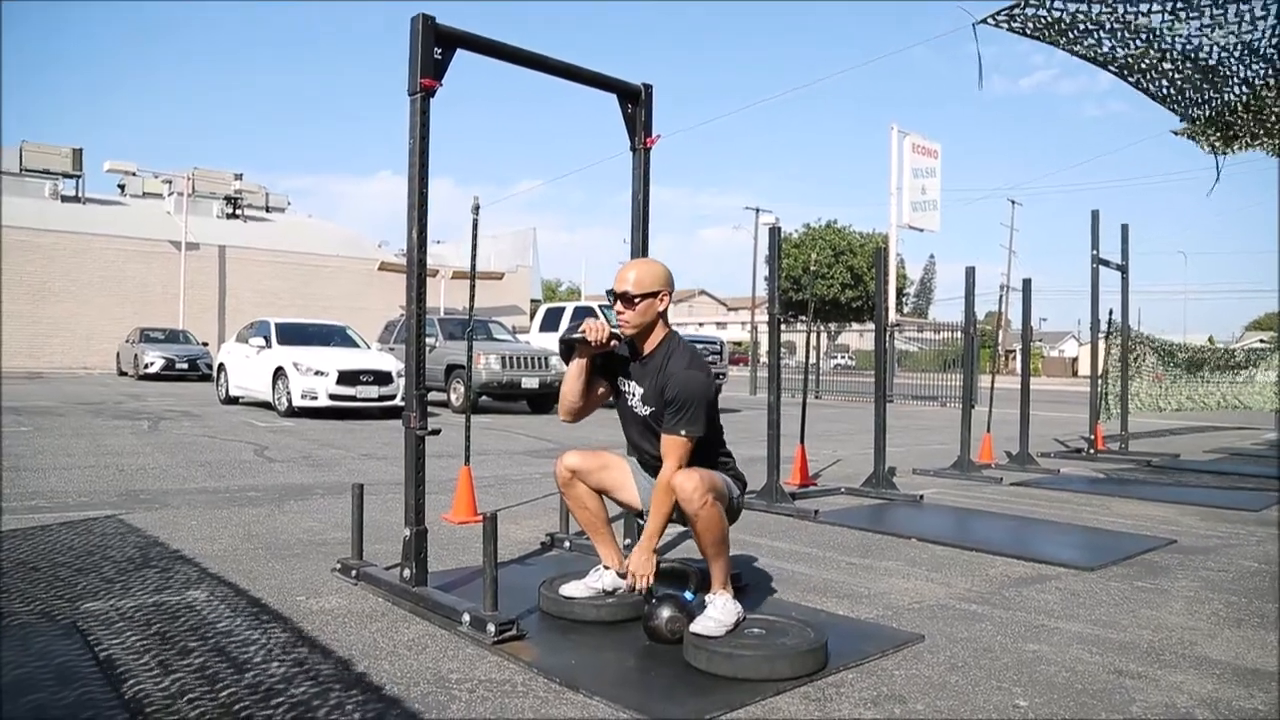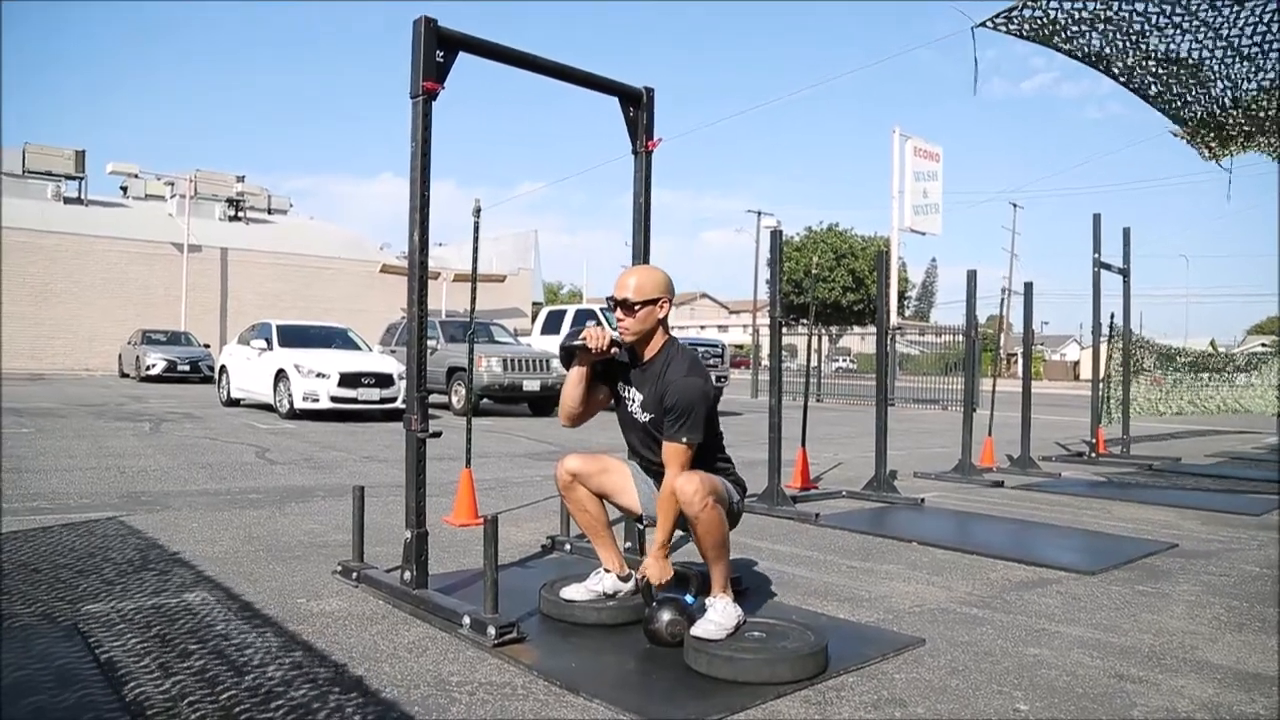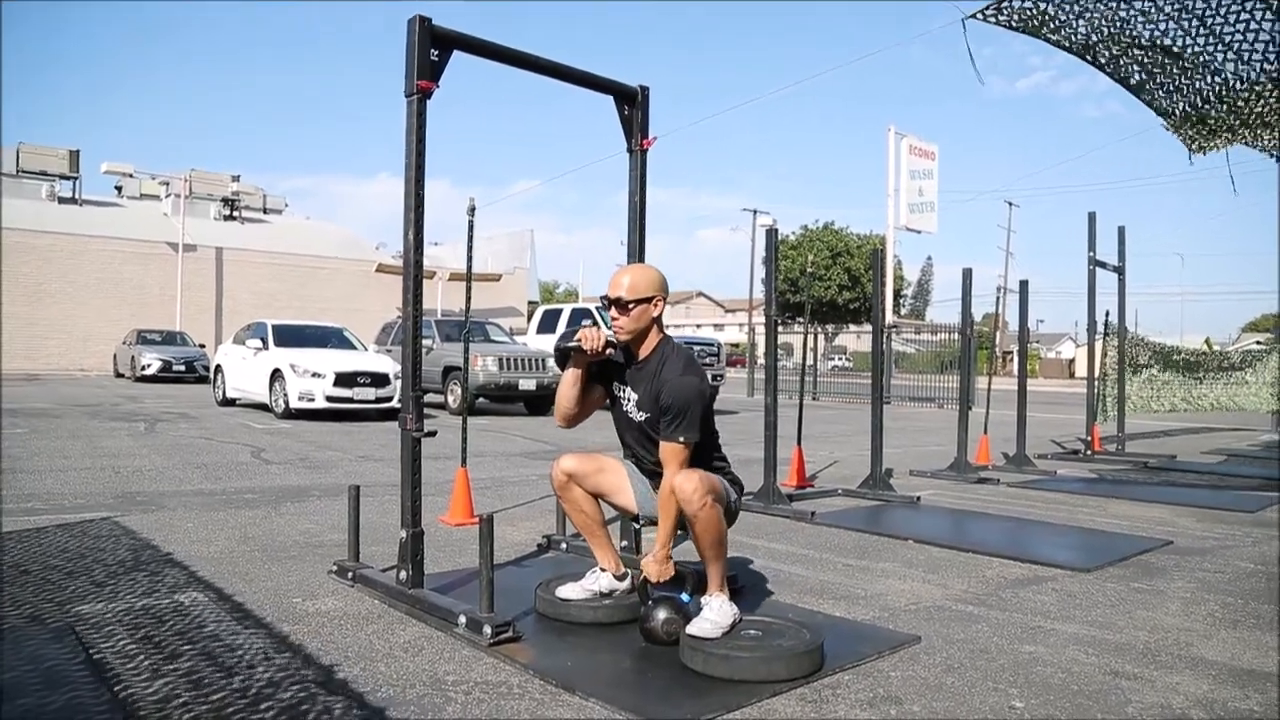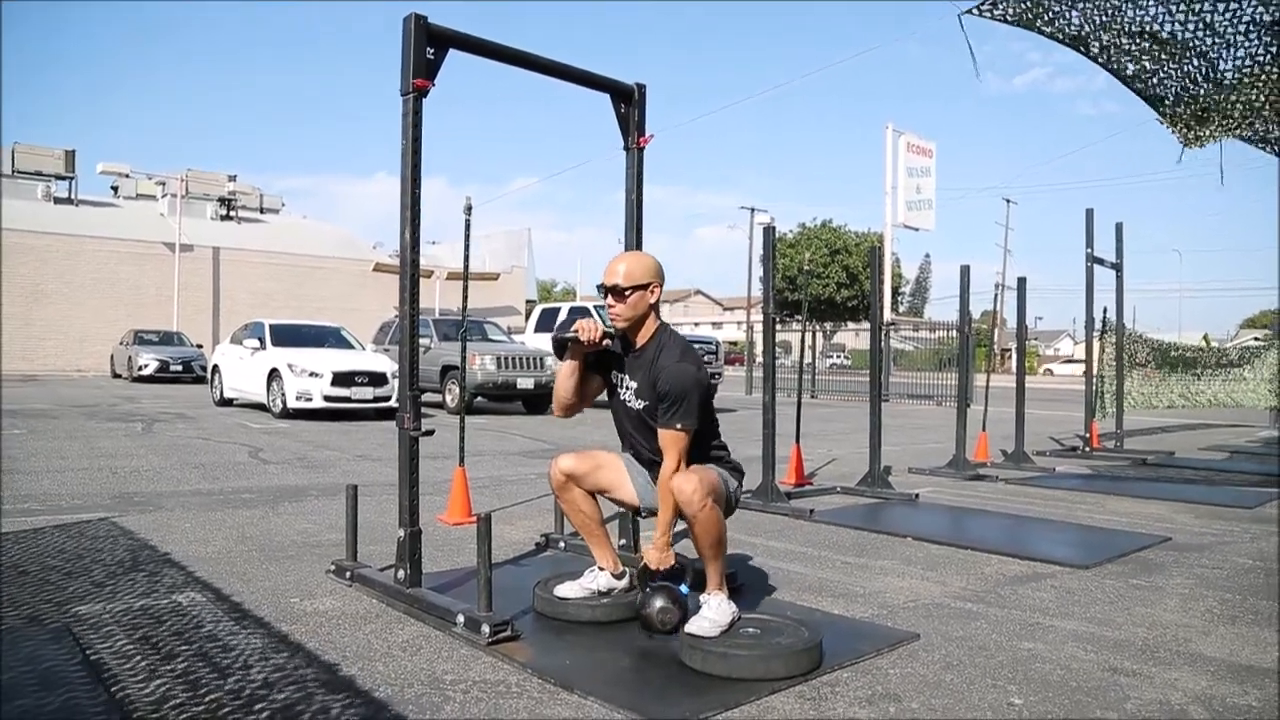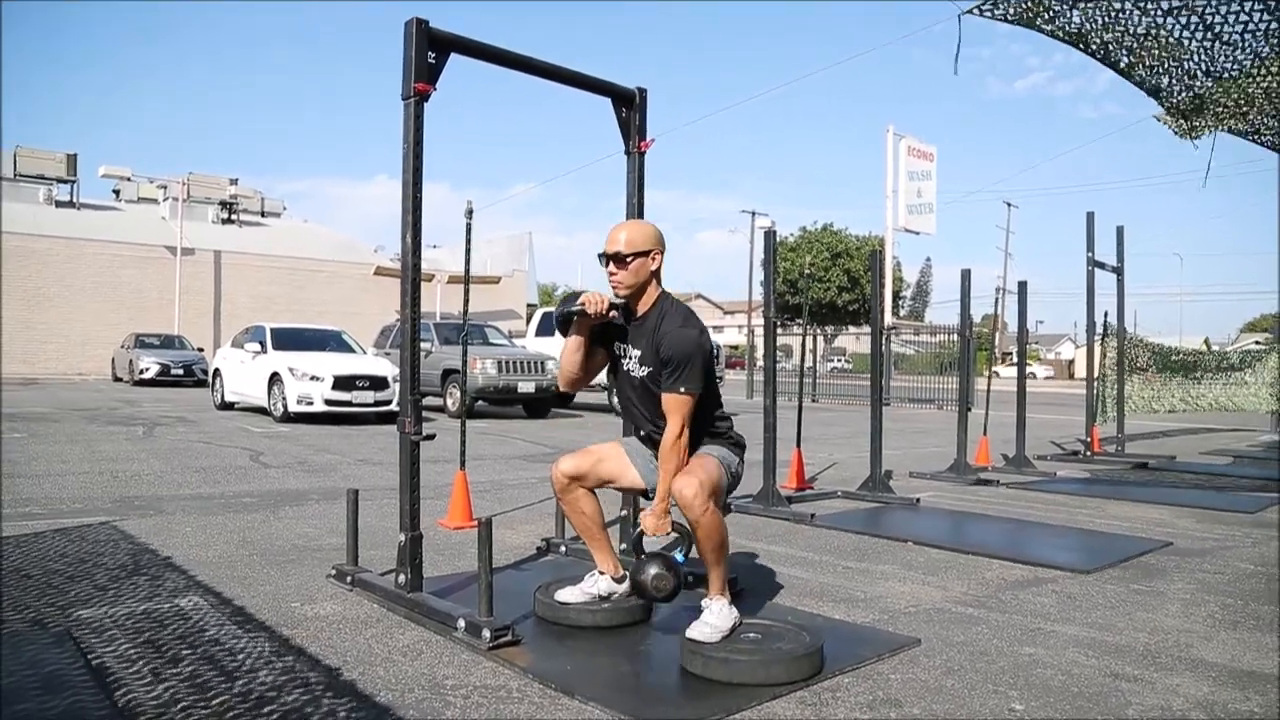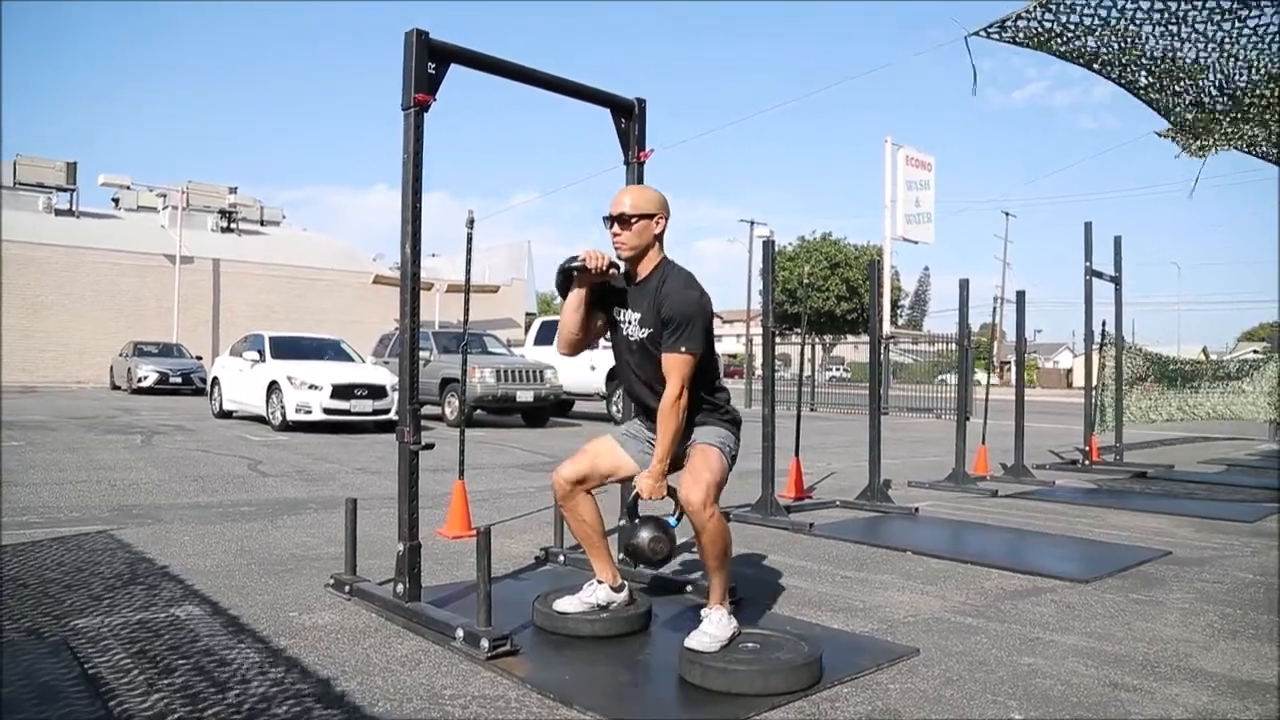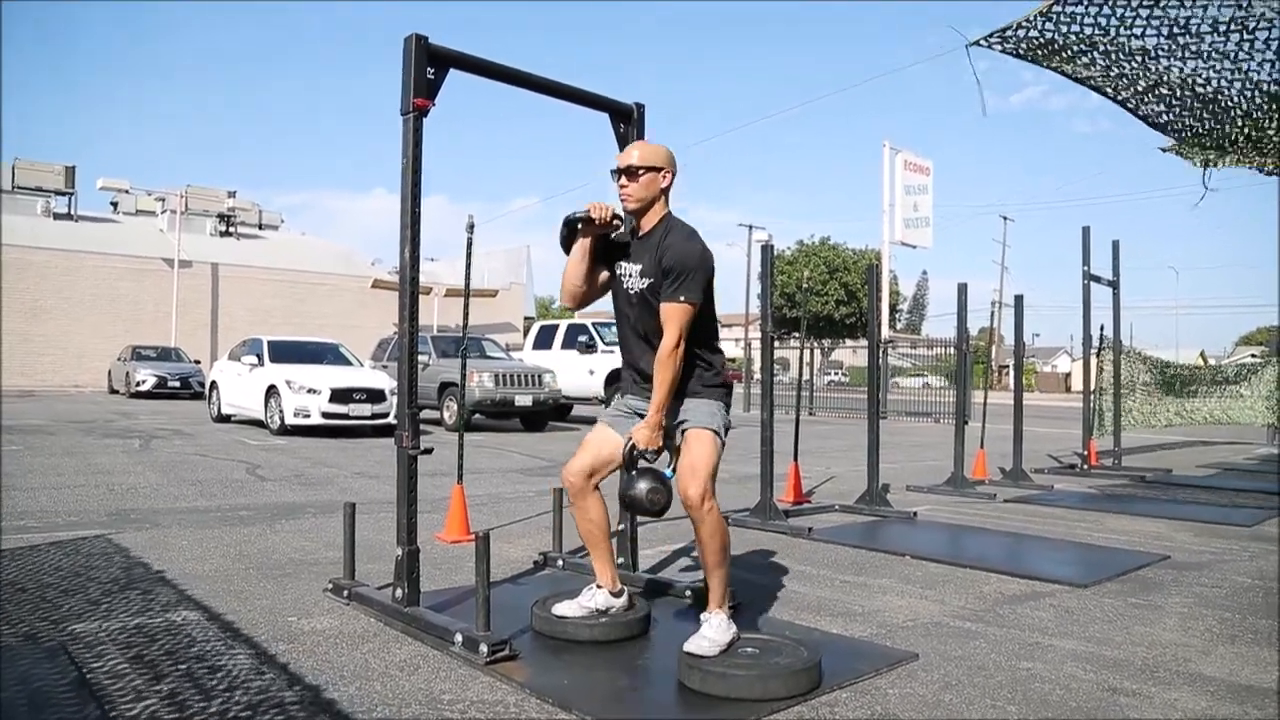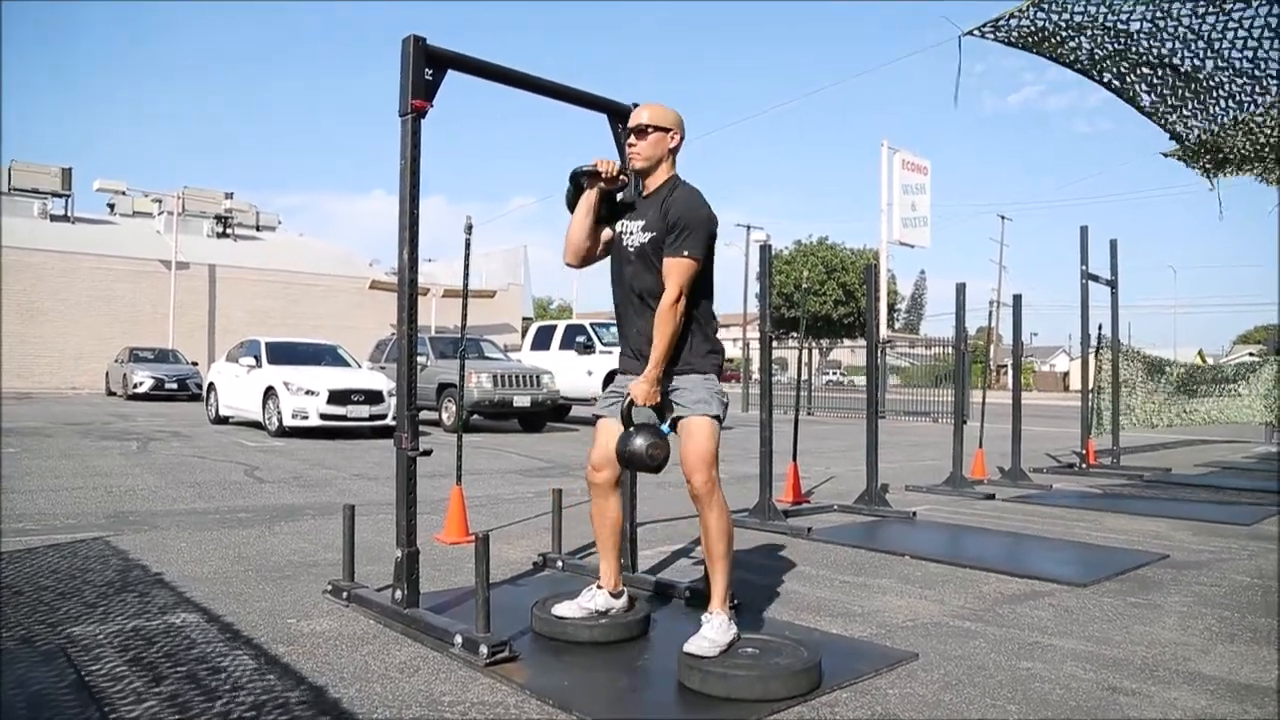
dt=0.2s
person 1, frame 1
left shoulder: (685, 372)
right shoulder: (617, 352)
left elbow: (673, 469)
right elbow: (570, 411)
left wrist: (645, 547)
right wrist: (583, 353)
left hip: (713, 485)
left knee: (687, 485)
right knee: (570, 467)
left ankle: (722, 596)
right ankle: (614, 569)
person 1, frame 2
left shoulder: (684, 379)
right shoulder: (618, 358)
left elbow: (676, 477)
right elbow: (570, 416)
left wrist: (659, 553)
right wrist: (584, 360)
left hip: (713, 492)
left knee: (690, 488)
right knee: (570, 469)
left ankle: (722, 600)
right ankle: (616, 573)
person 1, frame 3
left shoulder: (679, 378)
right shoulder: (613, 358)
left elbow: (675, 475)
right elbow: (566, 417)
left wrist: (661, 552)
right wrist: (578, 361)
left hip: (710, 488)
left knee: (688, 488)
right knee: (566, 470)
left ankle: (719, 598)
right ankle: (612, 572)
person 1, frame 4
left shoulder: (677, 365)
right shoulder: (612, 347)
left elbow: (676, 464)
right elbow: (564, 407)
left wrist: (661, 542)
right wrist: (577, 352)
left hip: (708, 474)
left knee: (686, 489)
right knee: (564, 470)
left ankle: (717, 597)
right ankle: (611, 571)
person 1, frame 5
left shoulder: (679, 330)
right shoulder: (614, 320)
left elbow: (679, 430)
right elbow: (570, 381)
left wrist: (660, 508)
right wrist: (581, 326)
left hip: (709, 447)
right hip: (650, 444)
left knee: (689, 491)
right knee: (566, 473)
left ankle: (720, 602)
right ankle: (612, 576)
person 1, frame 6
left shoulder: (680, 292)
right shoulder: (615, 287)
left elbow: (677, 391)
right elbow: (570, 344)
left wrist: (658, 472)
right wrist: (582, 286)
left hip: (705, 423)
right hip: (647, 422)
left knee: (695, 497)
right knee: (567, 479)
left ankle: (719, 612)
right ankle: (610, 586)
person 1, frame 7
left shoulder: (682, 246)
right shoulder: (621, 246)
left elbow: (674, 342)
right elbow: (572, 297)
left wrist: (655, 422)
right wrist: (587, 238)
left hip: (697, 392)
right hip: (639, 389)
left knee: (694, 492)
right knee: (577, 477)
left ankle: (718, 615)
right ankle: (608, 590)
person 1, frame 8
left shoulder: (686, 206)
right shoulder: (626, 209)
left elbow: (674, 298)
right elbow: (575, 255)
left wrist: (653, 378)
right wrist: (593, 192)
left hip: (689, 366)
right hip: (633, 364)
left knee: (700, 481)
right knee: (601, 473)
left ankle: (720, 615)
right ankle: (609, 590)
